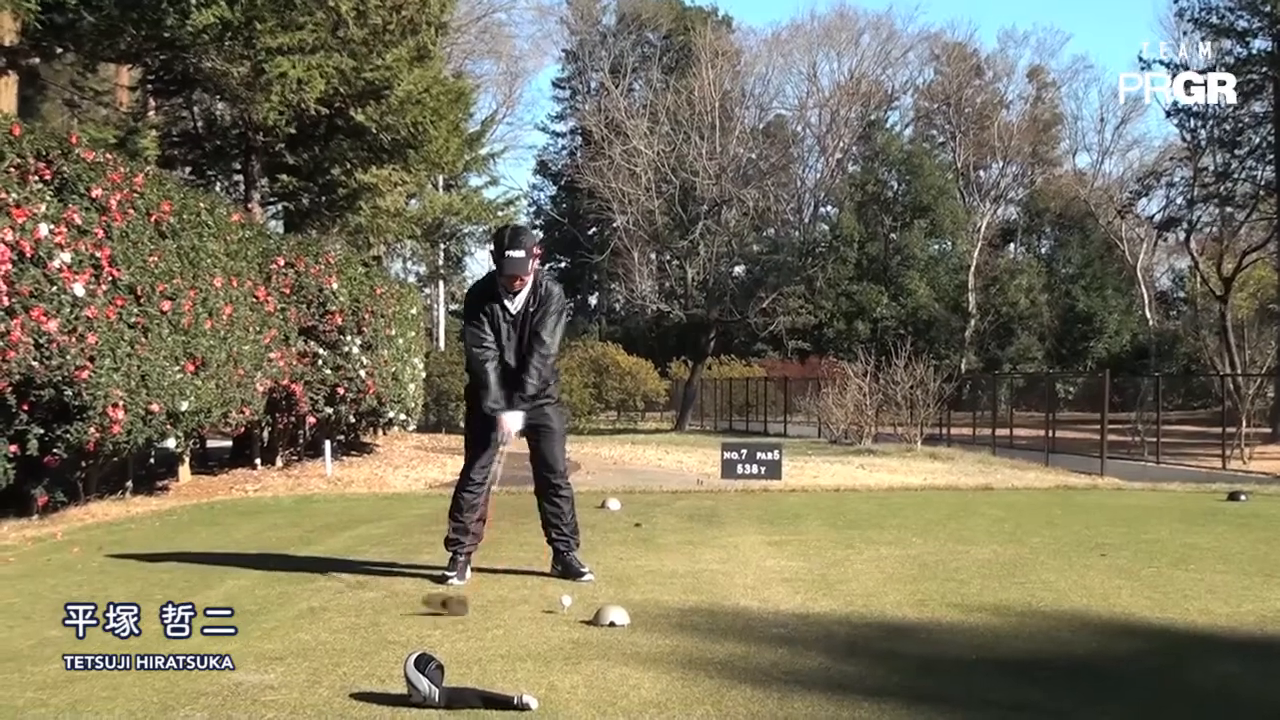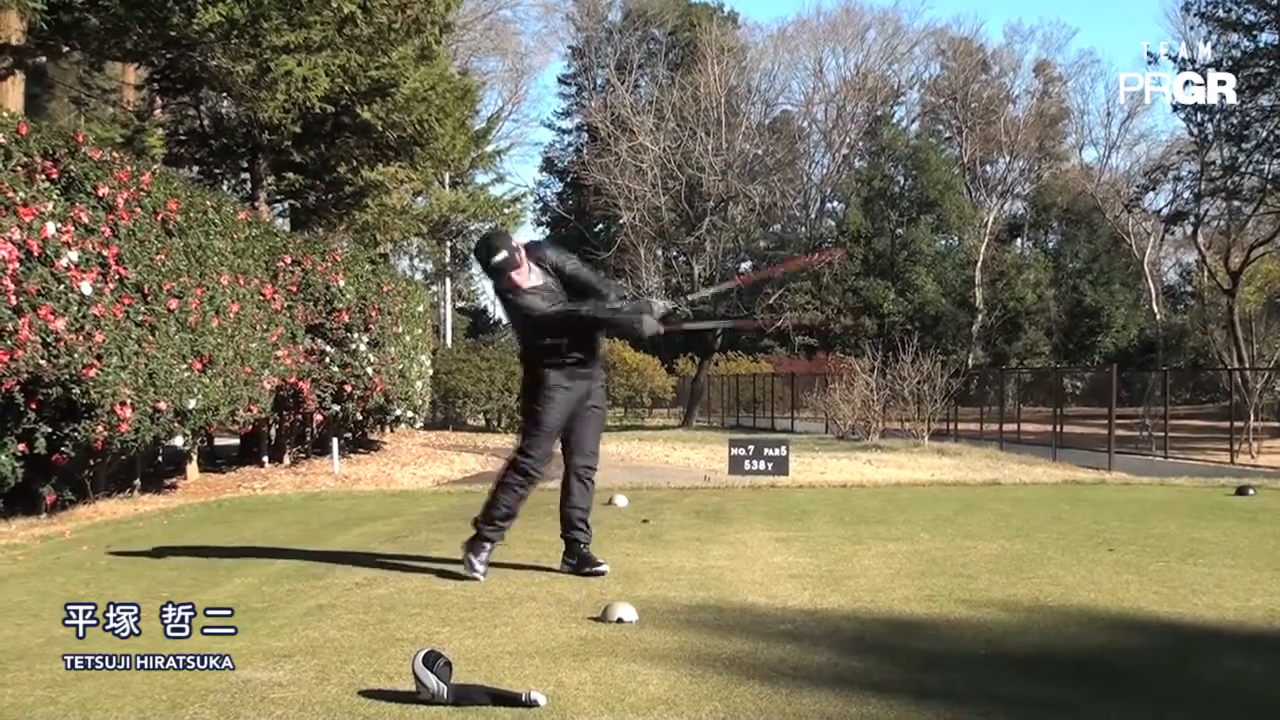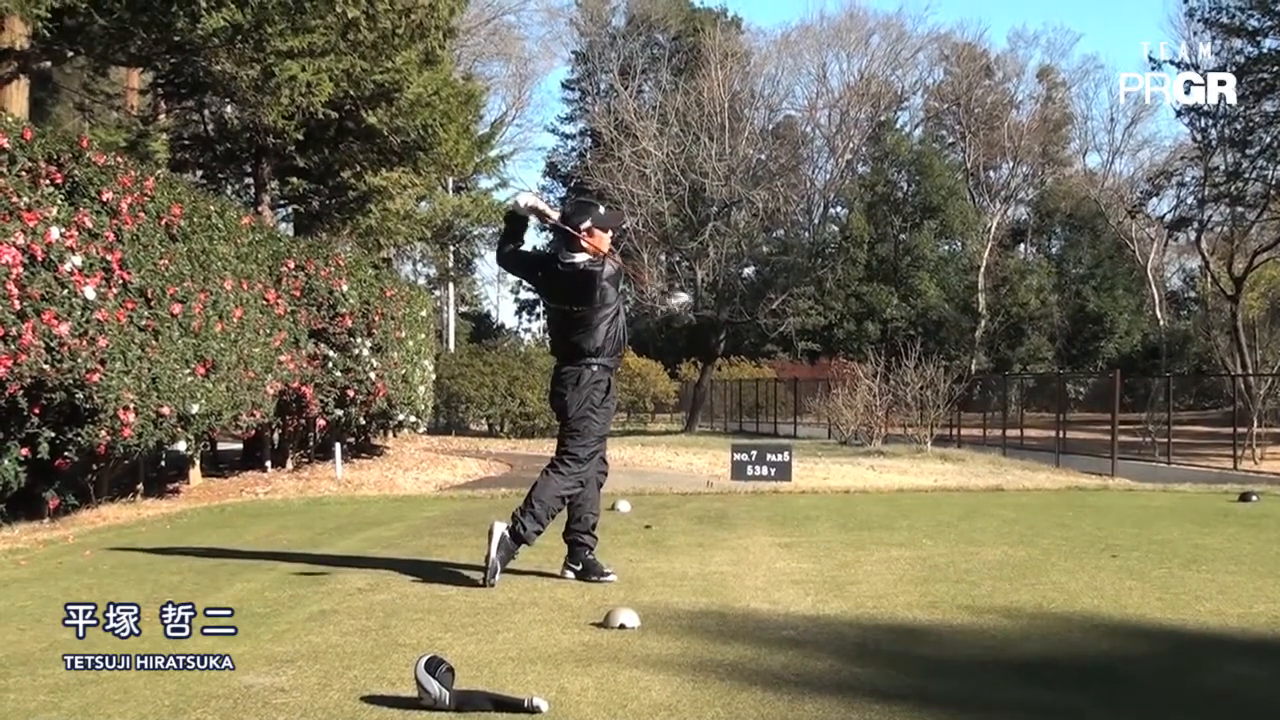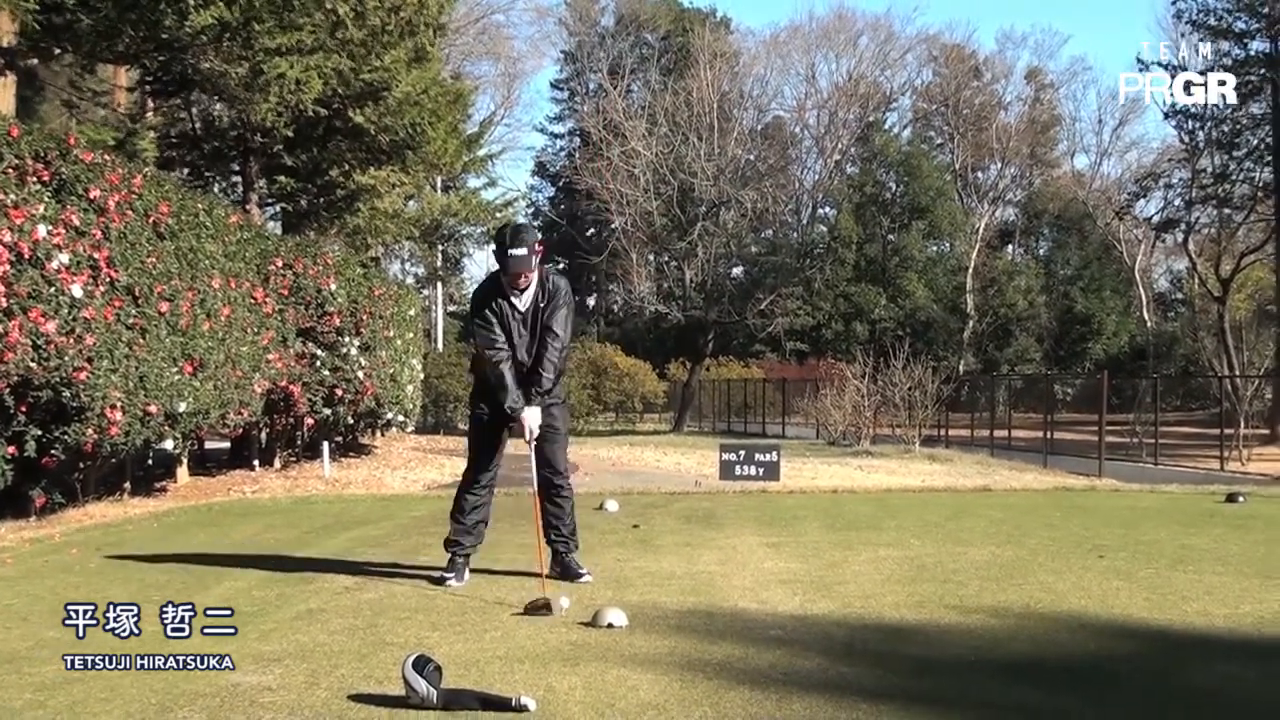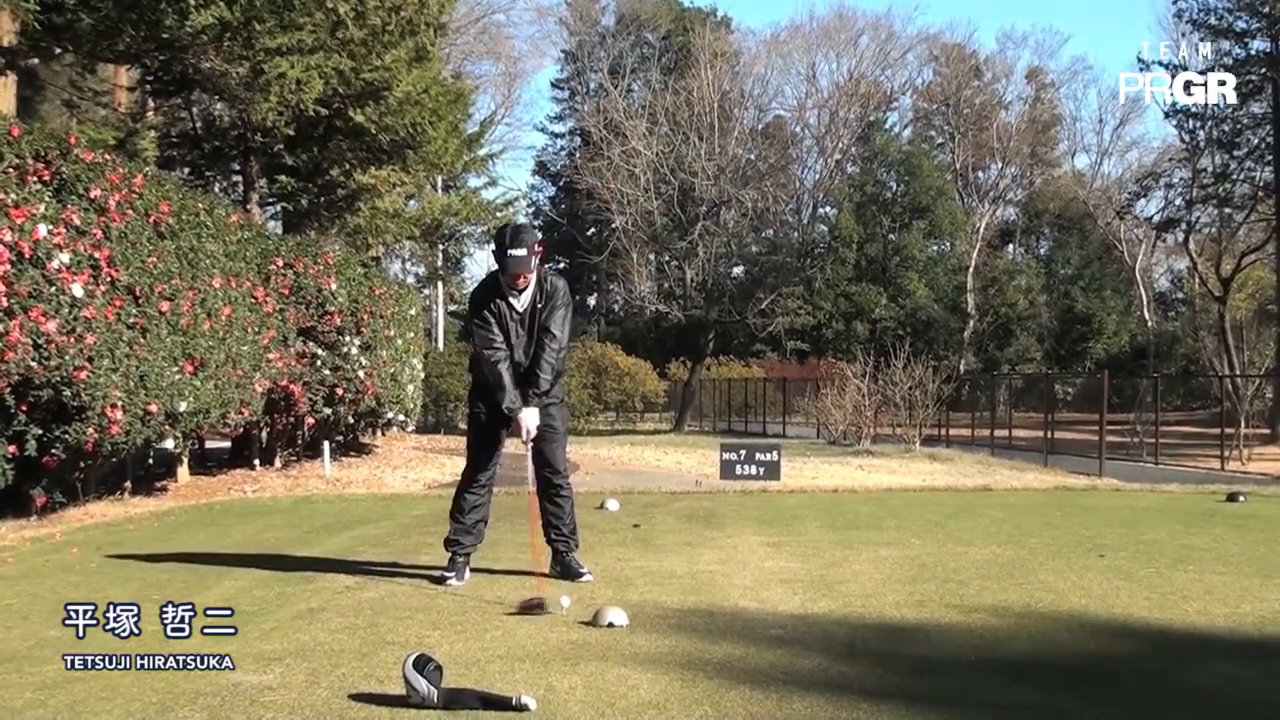
dt=1s
person 1, frame 1
left shoulder: (550, 294)
right shoulder: (480, 296)
left elbow: (541, 355)
right elbow: (483, 356)
left wrist: (519, 407)
right wrist: (499, 409)
left hip: (538, 395)
right hip: (489, 396)
left knee: (553, 474)
right knee: (475, 473)
left ankle: (565, 553)
right ankle: (460, 554)
person 1, frame 2
left shoulder: (542, 255)
right shoulder: (520, 299)
left elbow: (594, 288)
right elbow: (578, 316)
left wrist: (633, 312)
right wrist: (636, 319)
left hip: (586, 375)
right hip: (551, 380)
left knee: (582, 465)
right knee: (530, 461)
left ankle: (576, 548)
right ankle: (483, 539)
person 1, frame 3
left shoulder: (548, 267)
right shoulder: (605, 275)
left elbow: (506, 255)
right elbow: (599, 258)
left wrist: (519, 213)
right wrist: (553, 214)
left hip: (573, 376)
right hip: (591, 380)
left knee: (590, 467)
right knee: (572, 464)
left ankle: (580, 555)
right ankle: (513, 535)
person 1, frame 4
left shoulder: (556, 288)
right shoulder: (486, 296)
left elbow: (553, 349)
right elbow: (495, 357)
left wrist: (534, 402)
right wrist: (518, 408)
left hip: (545, 391)
right hip: (495, 392)
left knee: (555, 472)
right knee: (479, 472)
left ankle: (563, 555)
right ankle: (459, 555)
person 1, frame 5
left shoulder: (555, 289)
right shoulder: (484, 296)
left elbow: (551, 349)
right elbow: (493, 357)
left wrist: (532, 403)
right wrist: (515, 409)
left hip: (543, 392)
right hip: (494, 392)
left knee: (554, 471)
right knee: (478, 471)
left ankle: (564, 554)
right ankle: (459, 554)
